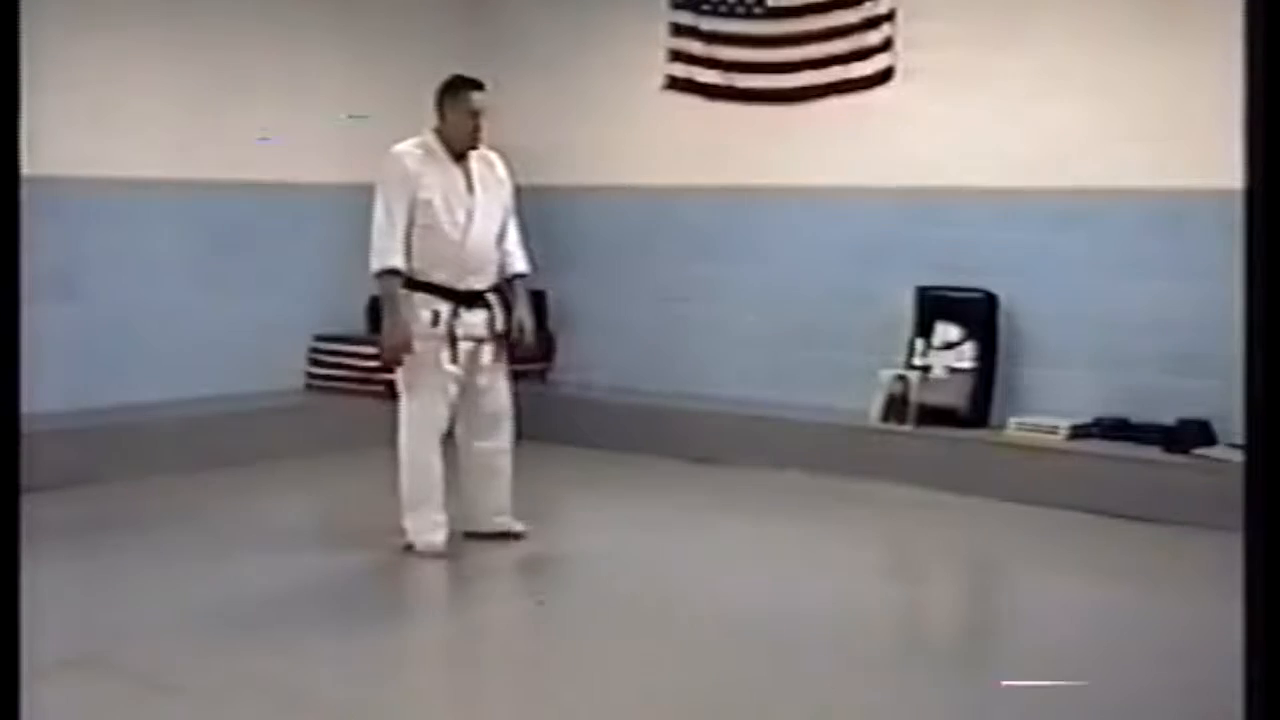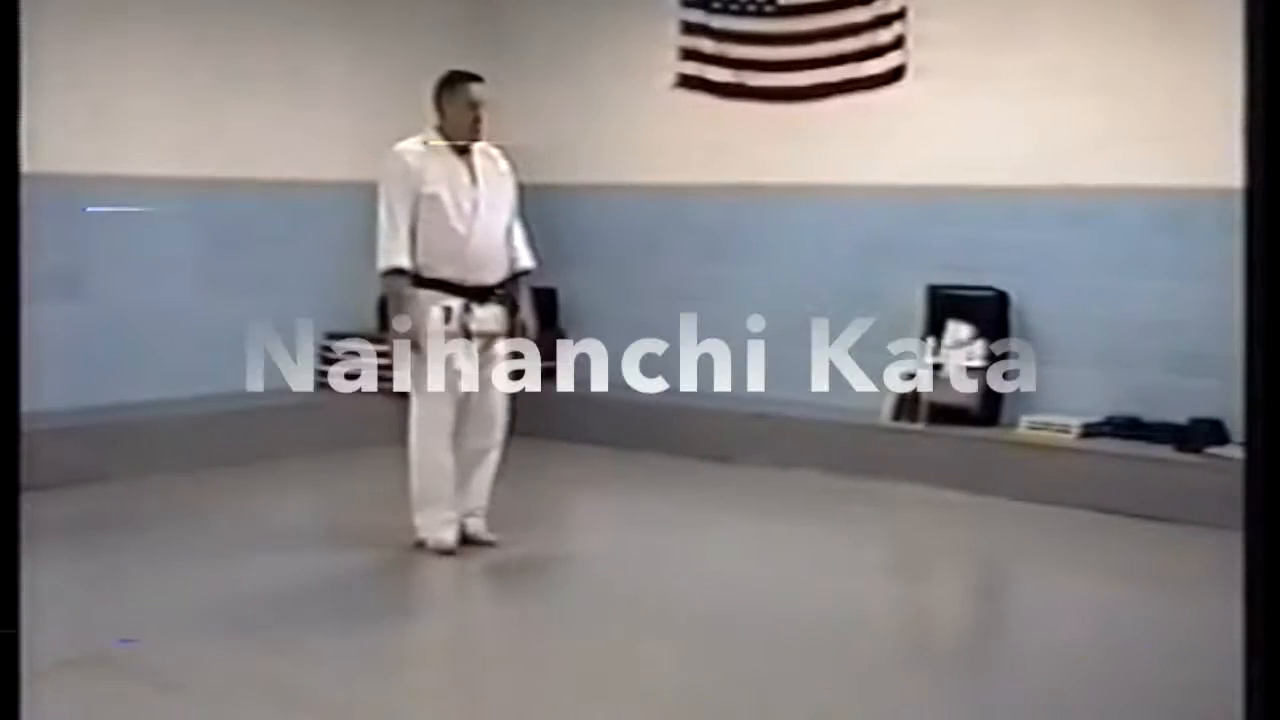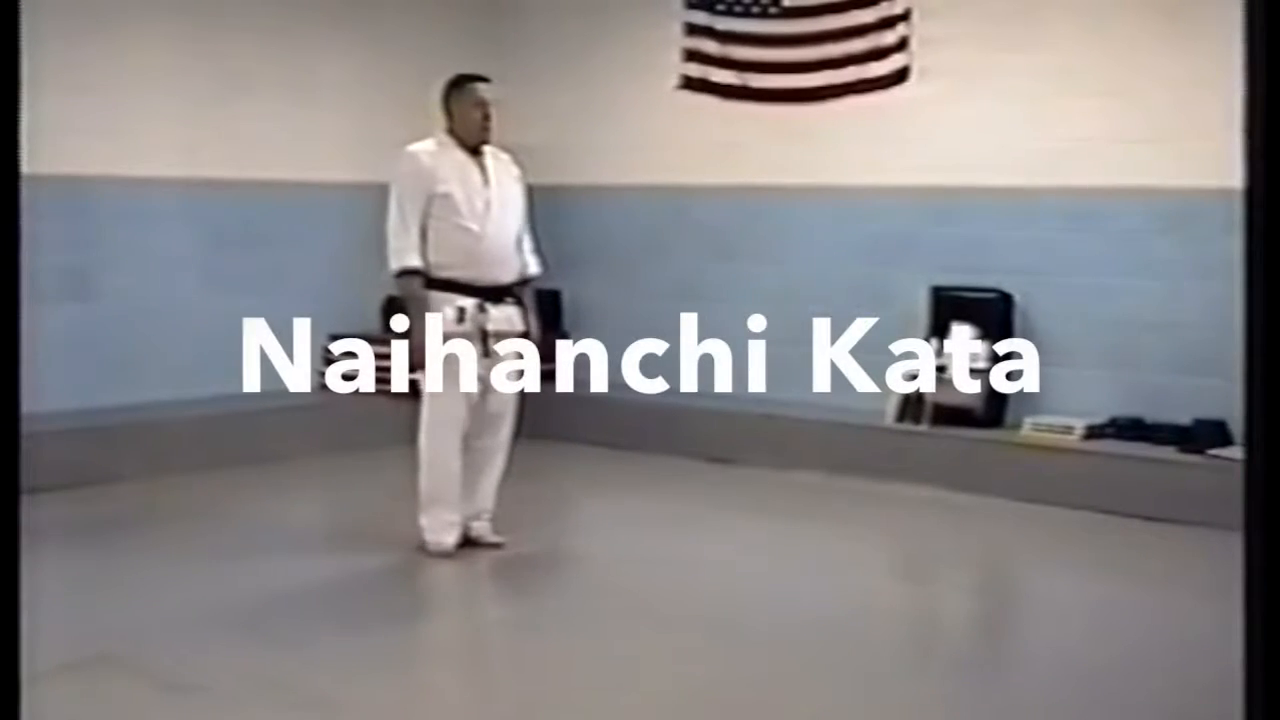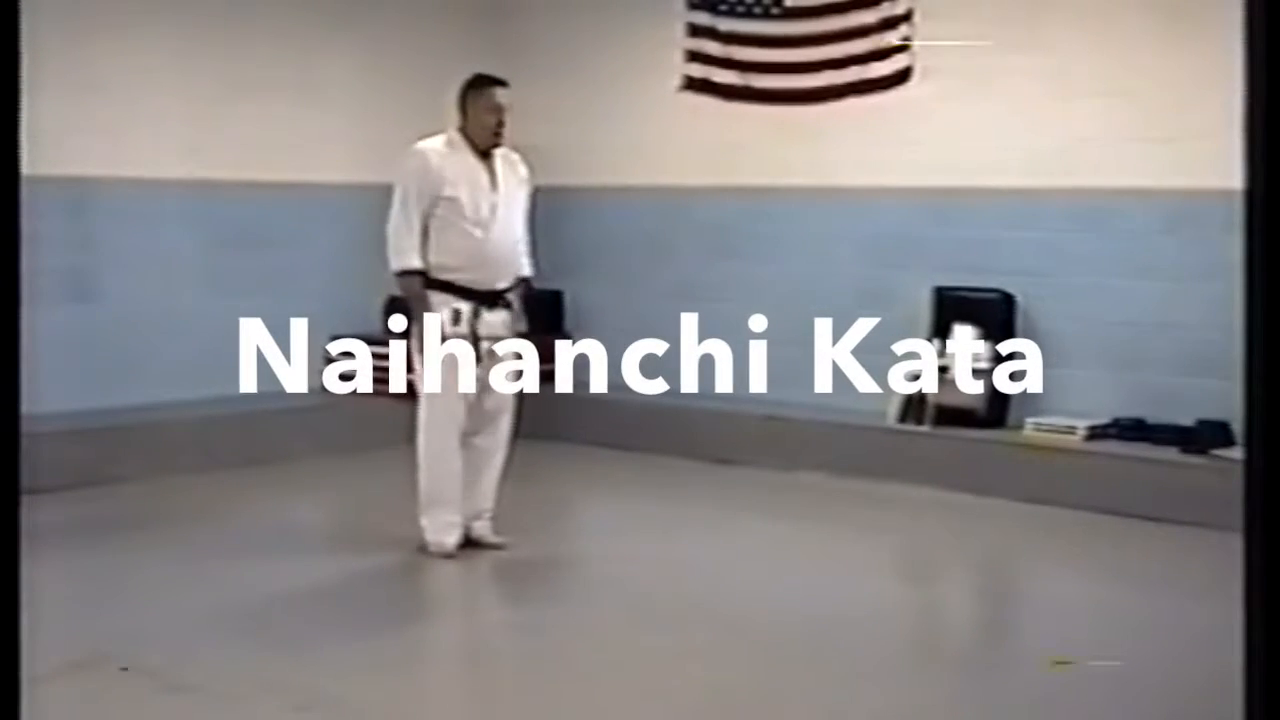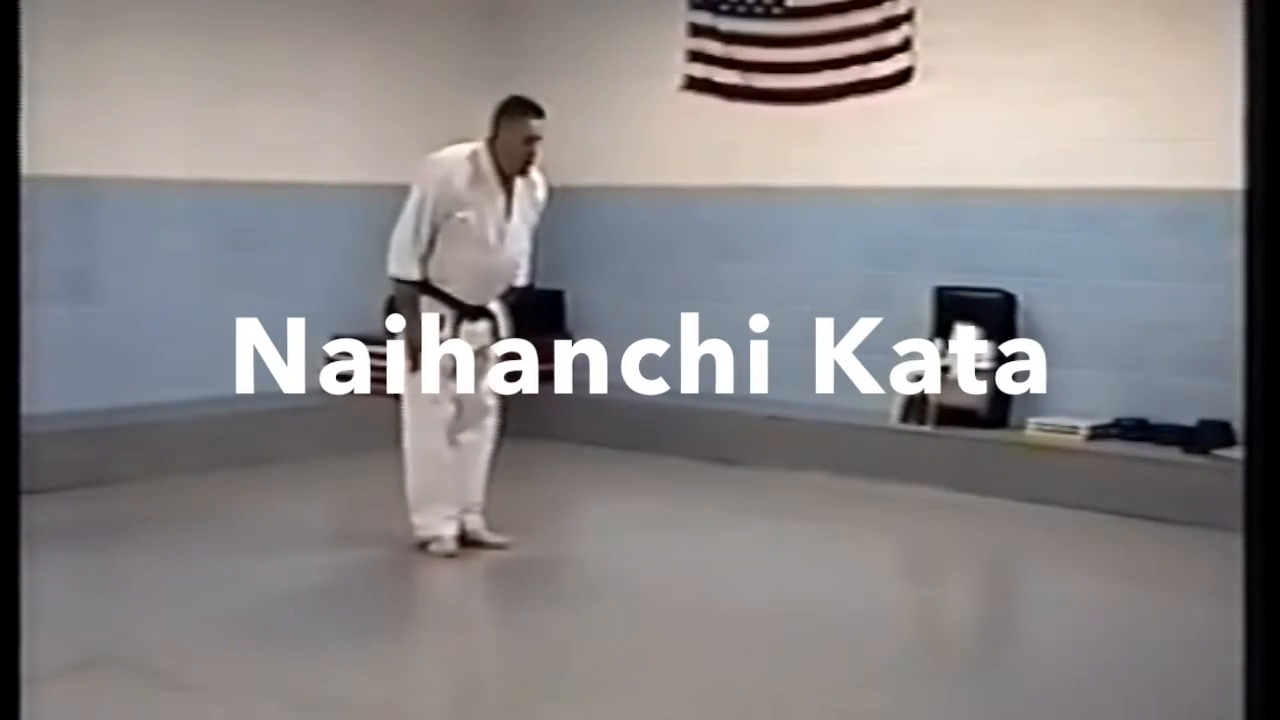
dt=0.4s
person 1, frame 1
left shoulder: (494, 167)
right shoulder: (405, 163)
left elbow: (508, 241)
right elbow: (388, 245)
left wrist: (520, 304)
right wrist: (393, 318)
left hip: (482, 314)
right hip: (428, 314)
left knee: (491, 419)
right knee: (424, 425)
left ankle: (488, 516)
right ankle: (424, 529)
person 1, frame 2
left shoulder: (495, 162)
right shoulder: (408, 160)
left elbow: (512, 236)
right elbow: (393, 244)
left wrist: (523, 300)
right wrist: (402, 313)
left hip: (489, 311)
right hip: (437, 310)
left knee: (486, 422)
right knee: (435, 421)
left ankle: (470, 516)
right ankle: (435, 526)
person 1, frame 3
left shoulder: (506, 167)
right shoulder: (421, 161)
right elbow: (404, 245)
left wrist: (529, 311)
right wrist: (420, 317)
left hip: (502, 313)
right hip: (451, 311)
left knee: (494, 422)
right knee: (446, 421)
left ankle: (476, 519)
right ankle: (440, 527)
person 1, frame 4
left shoulder: (515, 167)
right shoulder: (428, 160)
right elbow: (404, 243)
left wrist: (517, 308)
right wrist: (422, 316)
left hip: (498, 314)
right hip: (448, 312)
left knee: (492, 422)
right knee: (443, 422)
left ankle: (477, 520)
right ankle: (440, 529)
person 1, frame 5
left shoulder: (534, 185)
right shoulder: (447, 171)
right elbow: (406, 250)
left wrist: (509, 314)
right wrist: (413, 324)
left hip: (486, 317)
right hip: (434, 313)
left knee: (479, 417)
right knee: (430, 419)
left ankle: (469, 519)
right ankle: (435, 525)
